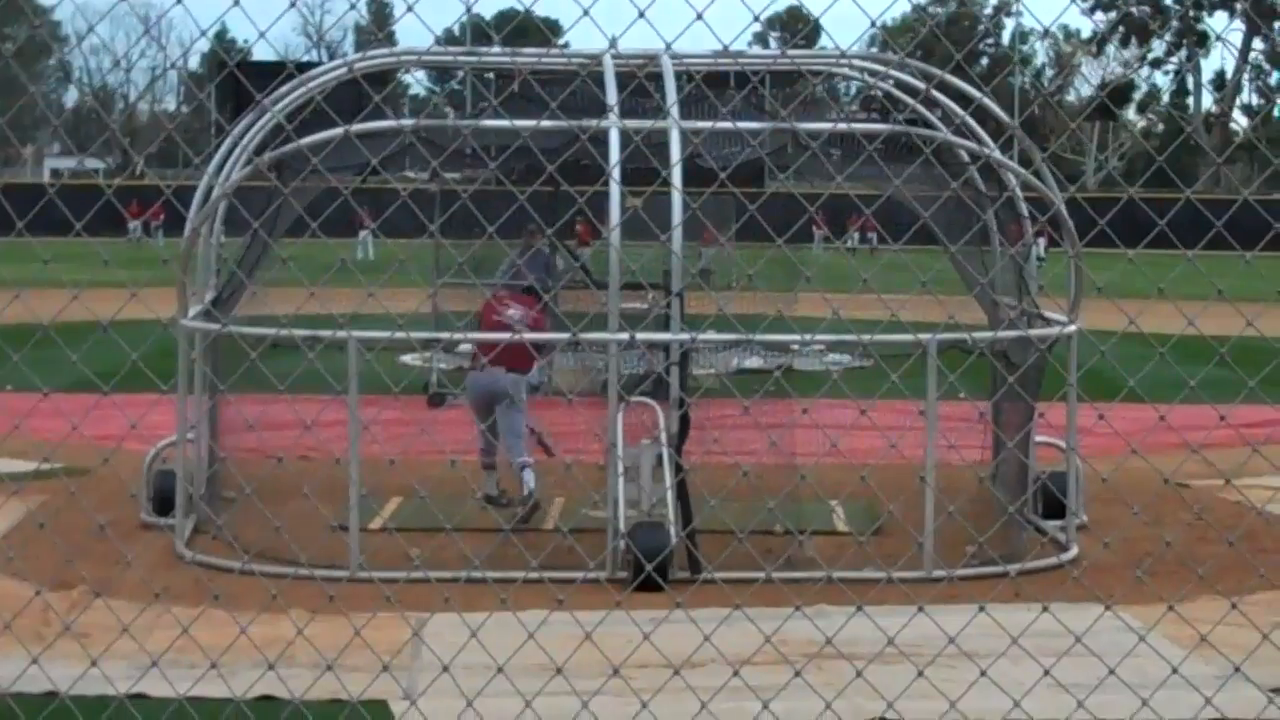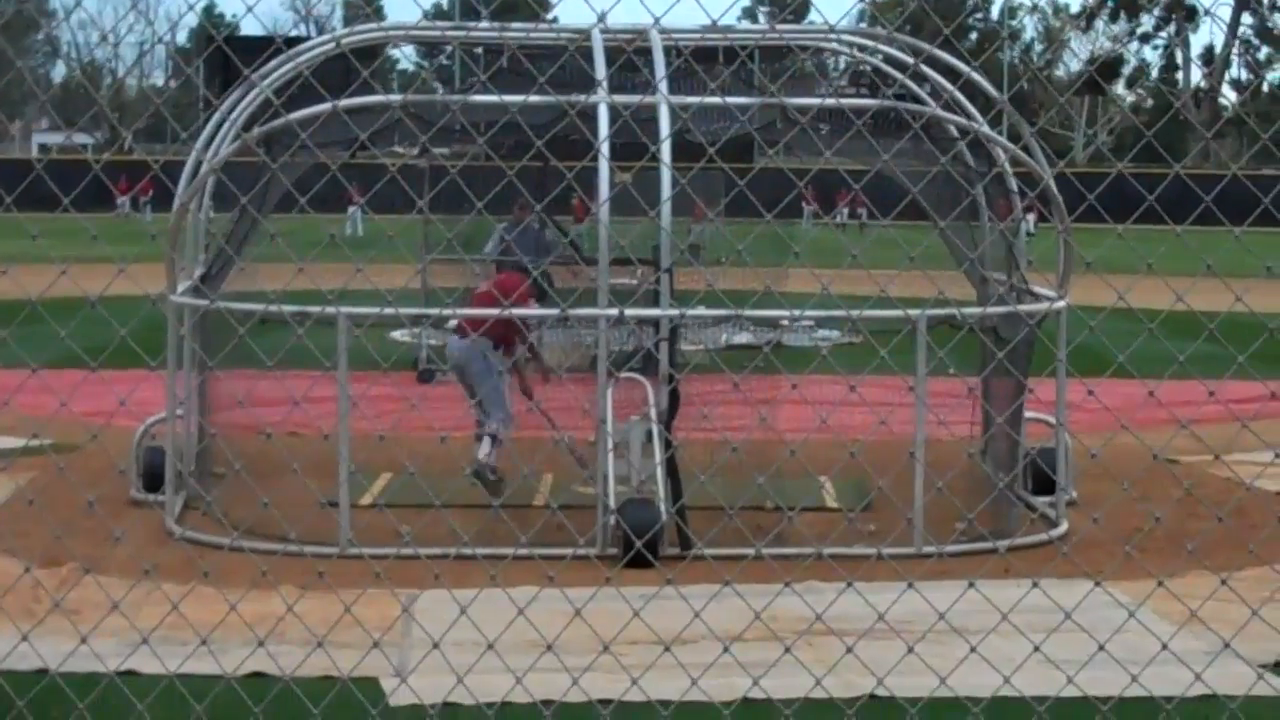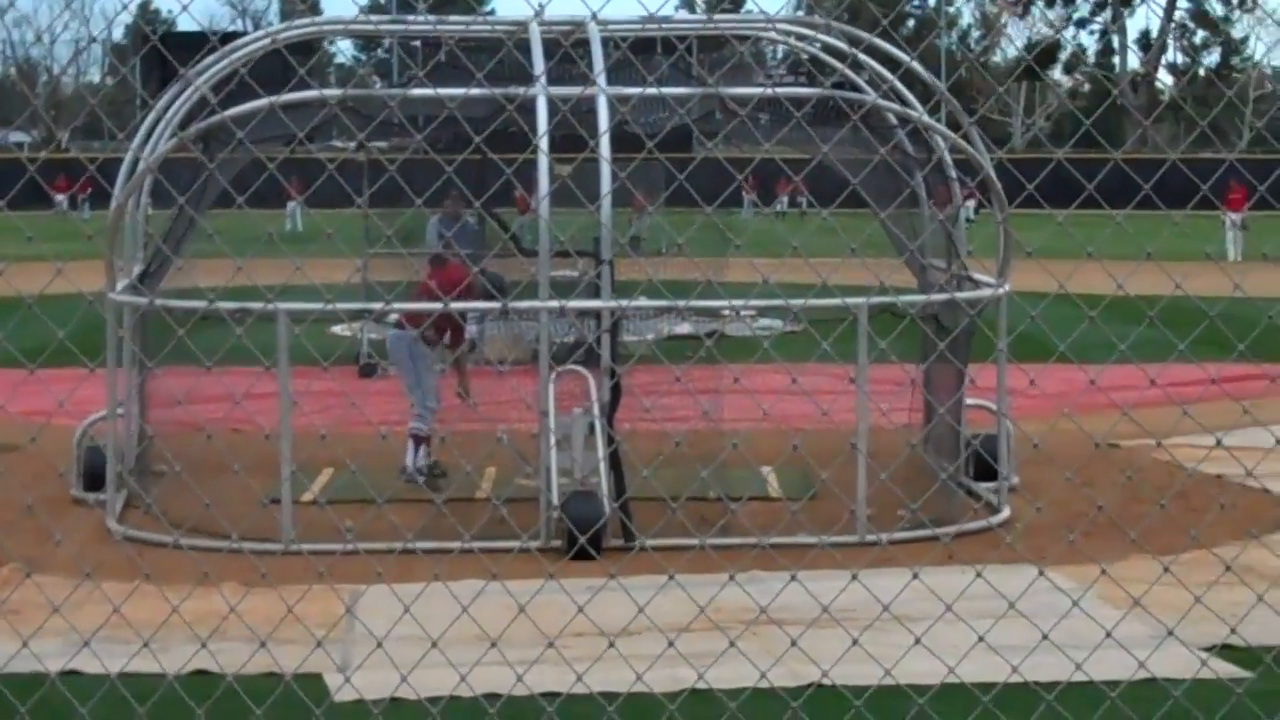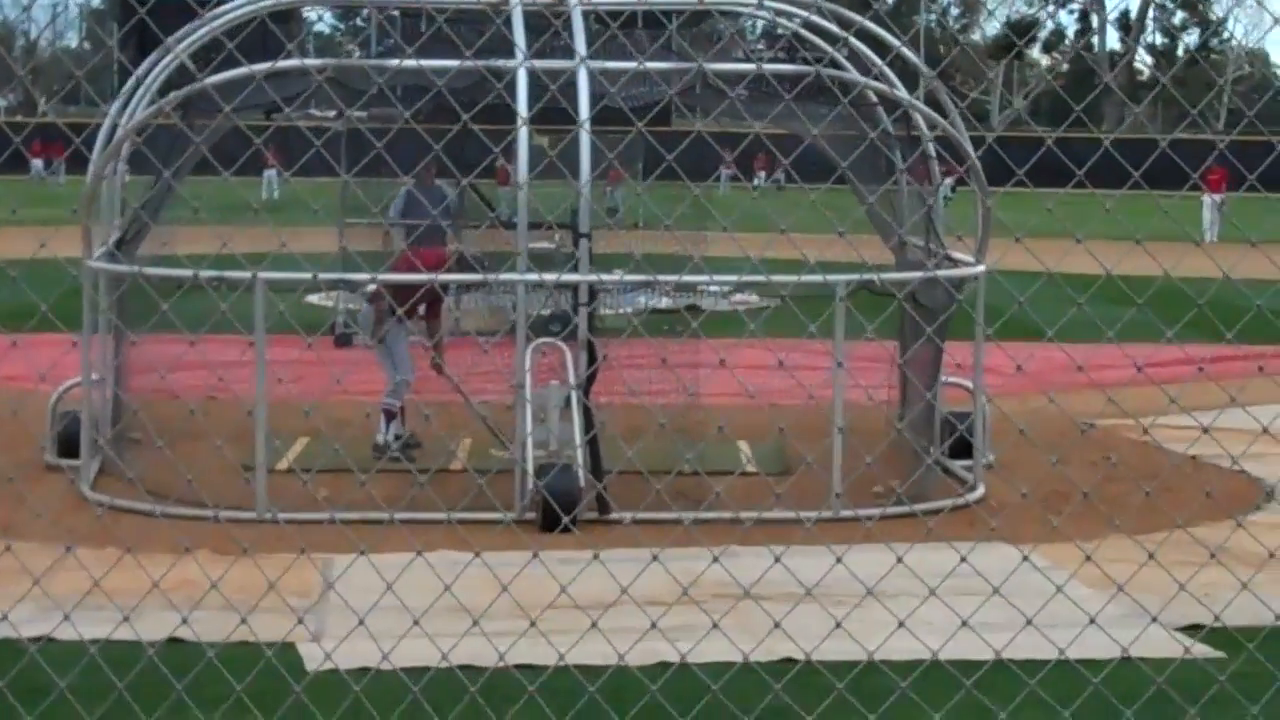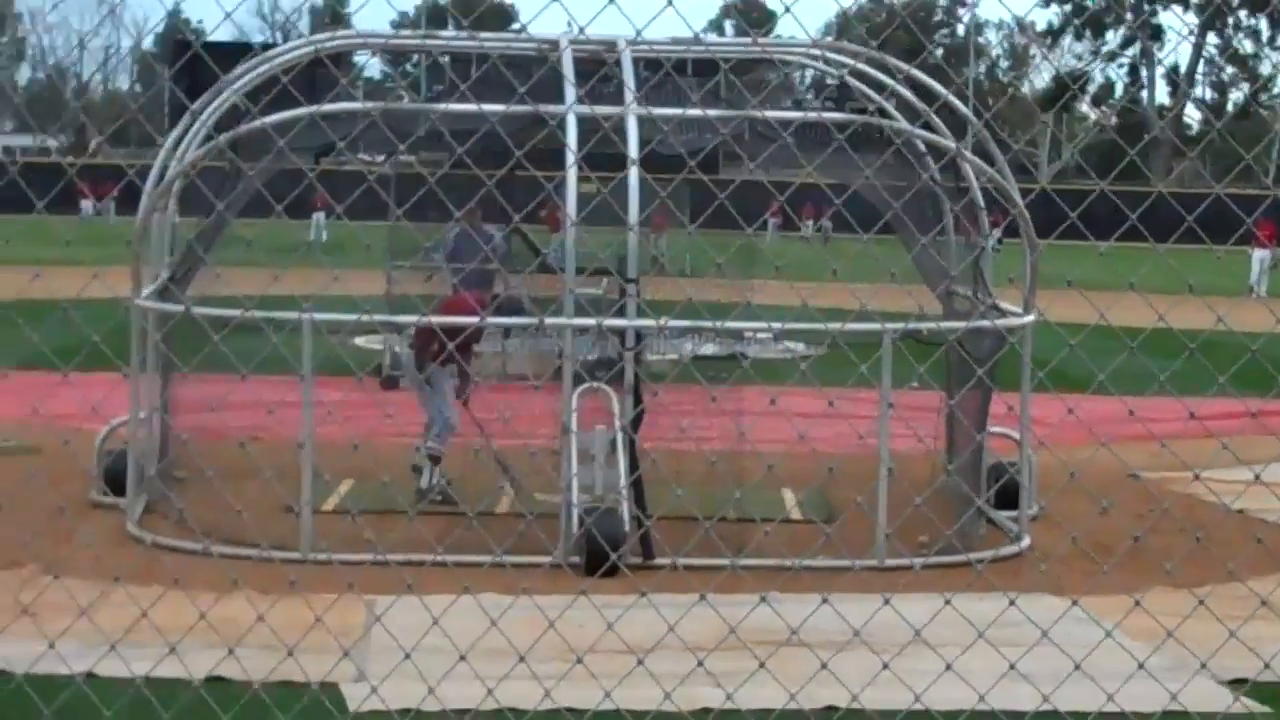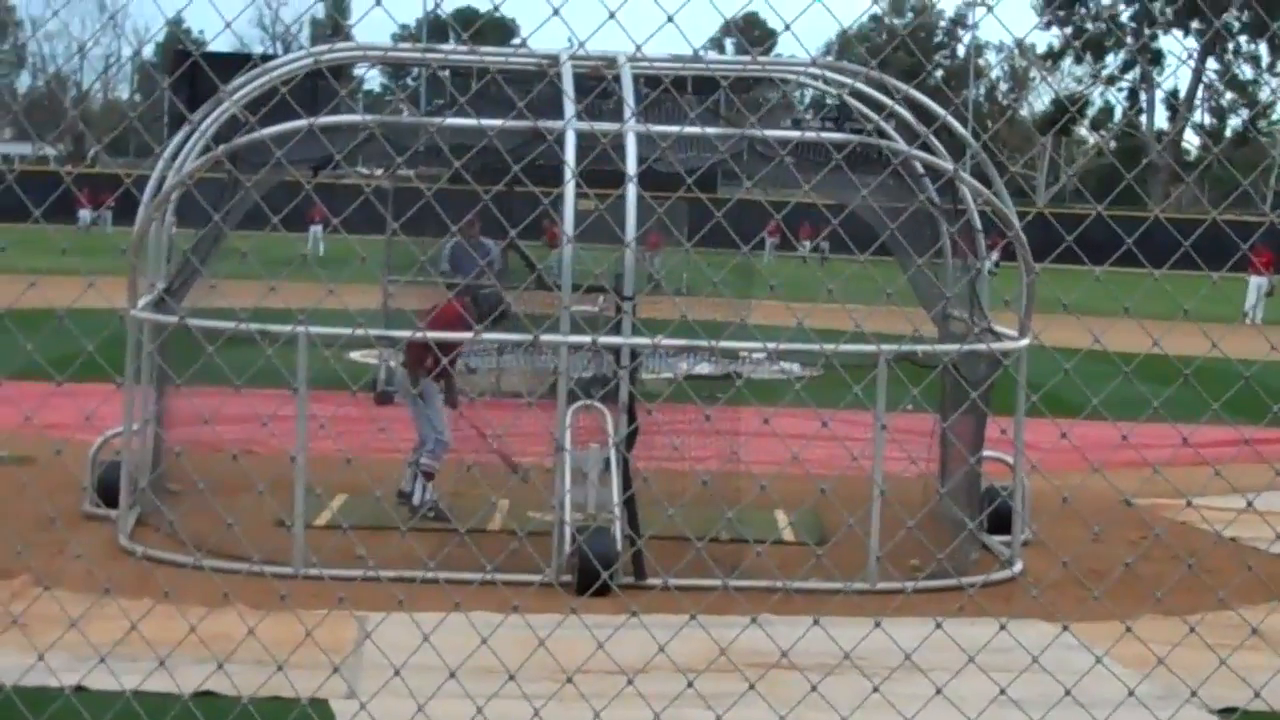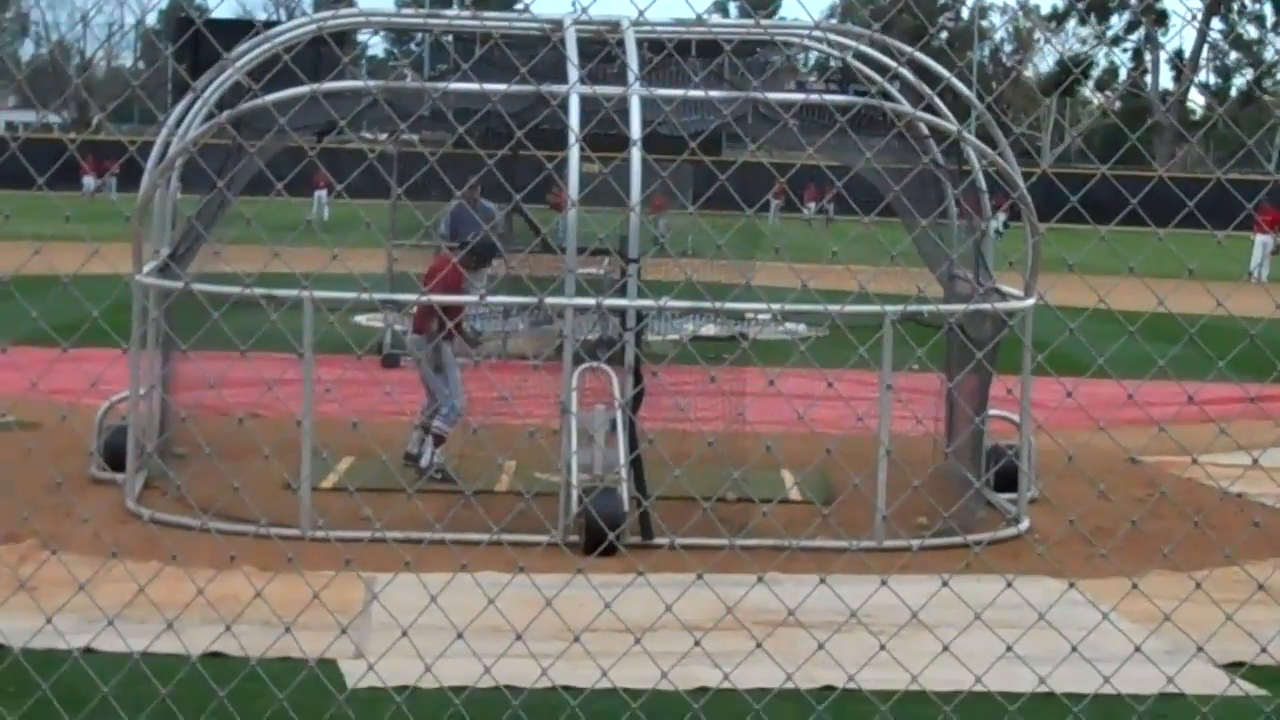
dt=0.3s
person 1, frame 1
left shoulder: (495, 300)
right shoulder: (539, 319)
right elbow: (533, 362)
right wrist: (522, 391)
left hip: (479, 376)
right hip: (512, 379)
left knee: (488, 435)
right knee: (516, 443)
left ankle: (491, 490)
right ankle: (529, 493)
person 1, frame 2
left shoulder: (497, 283)
right shoulder: (521, 286)
left elbow: (508, 342)
right elbow: (521, 332)
left wrist: (522, 377)
right wrist: (538, 359)
left hip: (456, 345)
right hip: (478, 347)
left knee: (484, 409)
right knee: (500, 412)
left ankle: (483, 464)
right ankle: (485, 462)
person 1, frame 3
left shoulder: (462, 299)
right shoulder: (458, 276)
left elbow: (456, 343)
right elbow: (425, 290)
left wrist: (462, 381)
right wrist: (430, 331)
left hip: (418, 341)
right hip: (407, 337)
left knee: (430, 402)
right knee: (424, 404)
left ankle: (424, 461)
right ankle: (411, 466)
person 1, frame 4
left shoulder: (440, 277)
right shoulder: (433, 261)
left elbow: (433, 316)
right elbow: (389, 280)
left wrist: (437, 355)
right wrist: (380, 324)
left hip: (394, 318)
right hip: (380, 316)
left knee: (403, 376)
right knee: (400, 378)
left ankle: (398, 432)
right ankle: (384, 441)
person 1, frame 5
left shoulder: (481, 311)
right shoulder: (469, 307)
left elbow: (465, 347)
right elbow: (425, 330)
left wrist: (465, 382)
right wrist: (421, 370)
left hip: (439, 361)
right hip: (424, 361)
left knee: (440, 417)
right knee: (446, 420)
left ankle: (423, 464)
right ankle: (428, 485)
person 1, frame 6
left shoulder: (465, 316)
right shoulder: (450, 311)
right elbow: (415, 341)
left wrist: (450, 388)
right wrist: (416, 382)
left hip: (429, 377)
right hip: (417, 378)
left knee: (430, 436)
right knee: (439, 438)
left ankle: (408, 489)
right ankle: (422, 501)
person 1, frame 7
left shoulder: (453, 264)
right shoulder: (449, 268)
right elbow: (431, 311)
left wrist: (464, 334)
right wrist: (436, 353)
left hip: (430, 341)
right hip: (429, 342)
left knee: (438, 400)
right knee: (454, 404)
left ankle: (414, 452)
right ankle: (429, 463)
